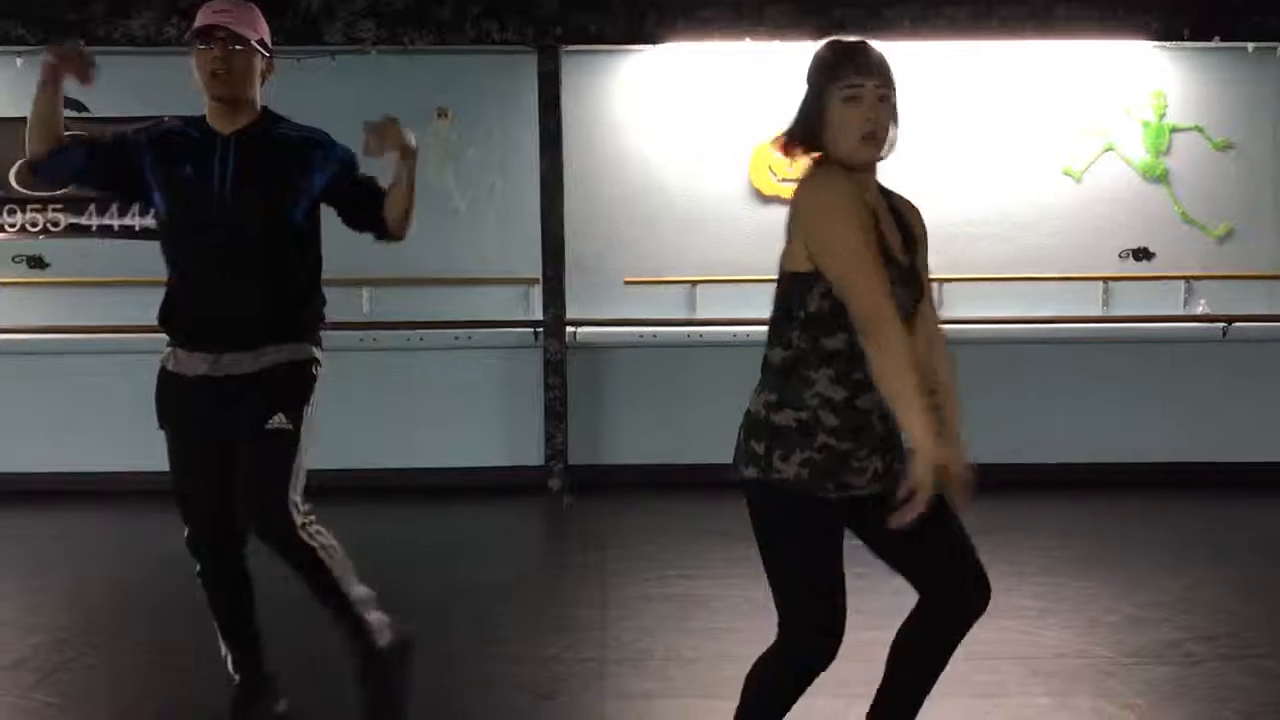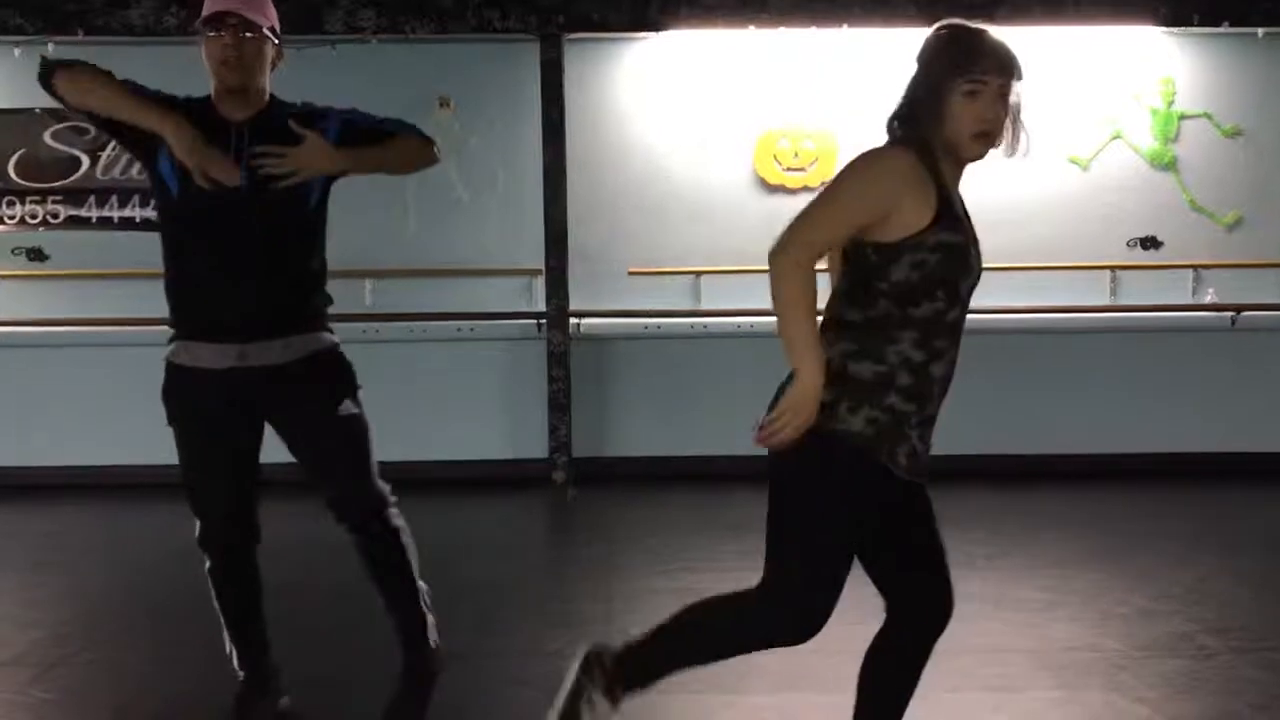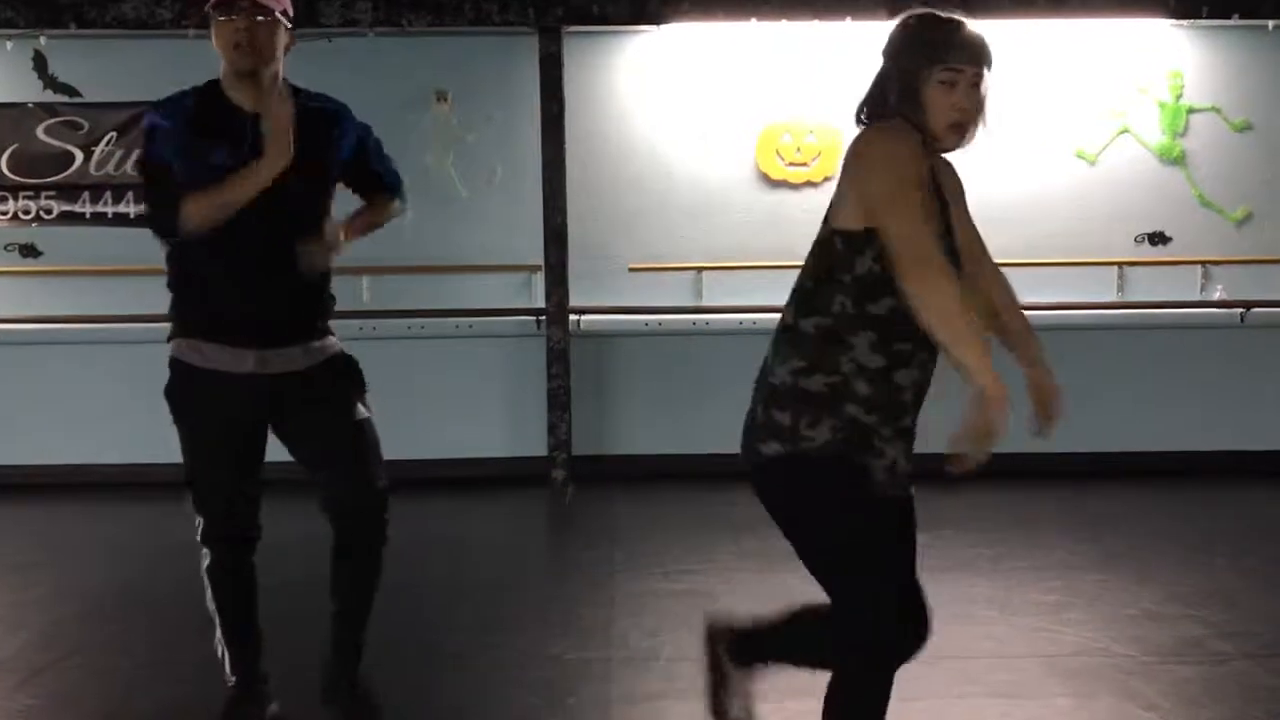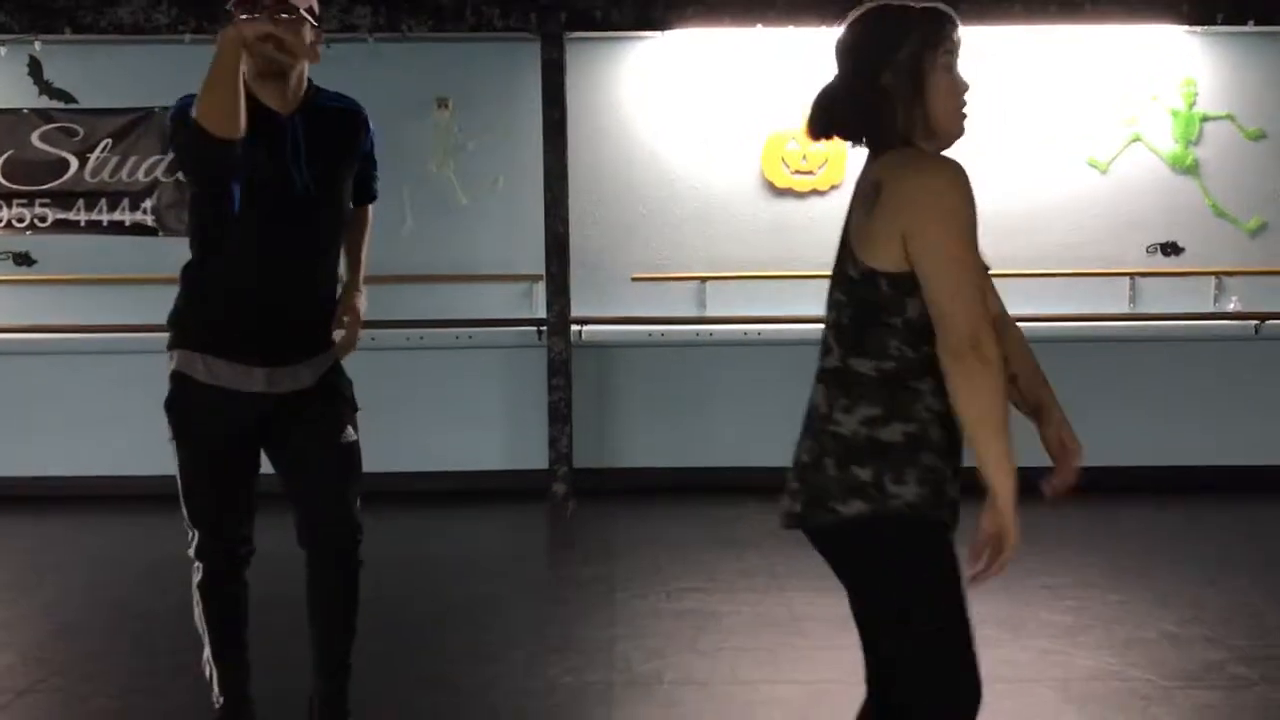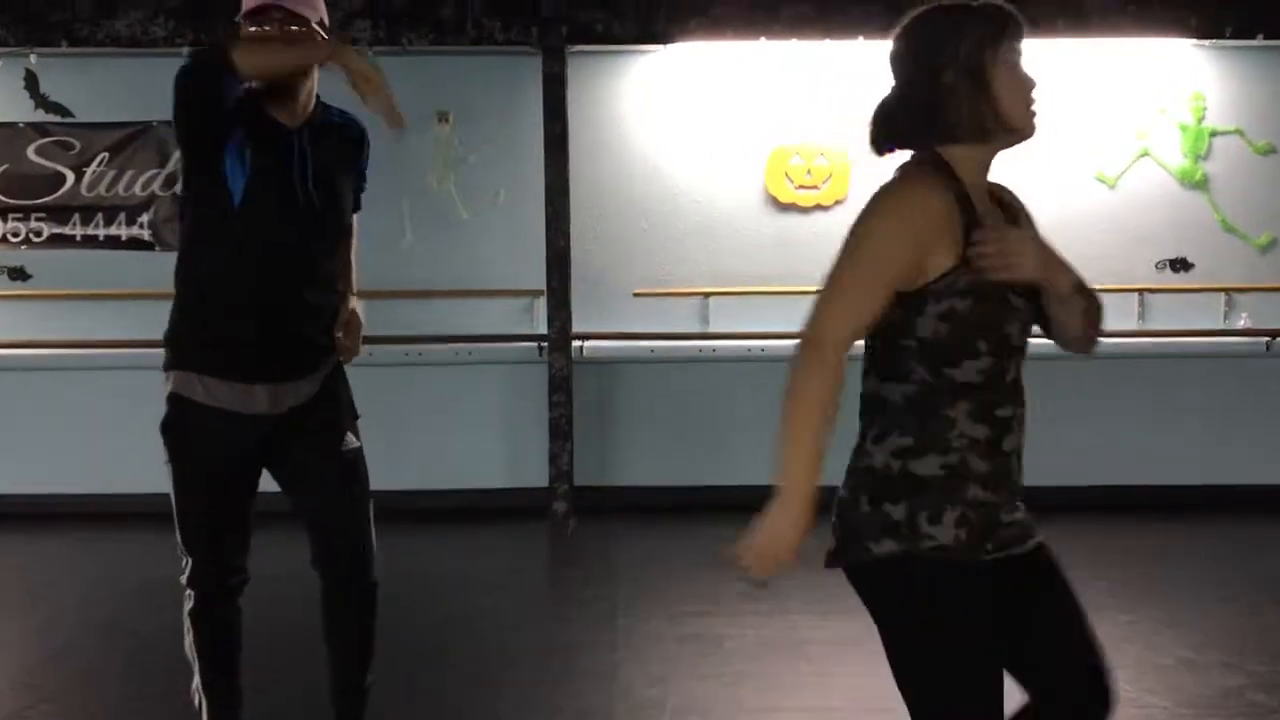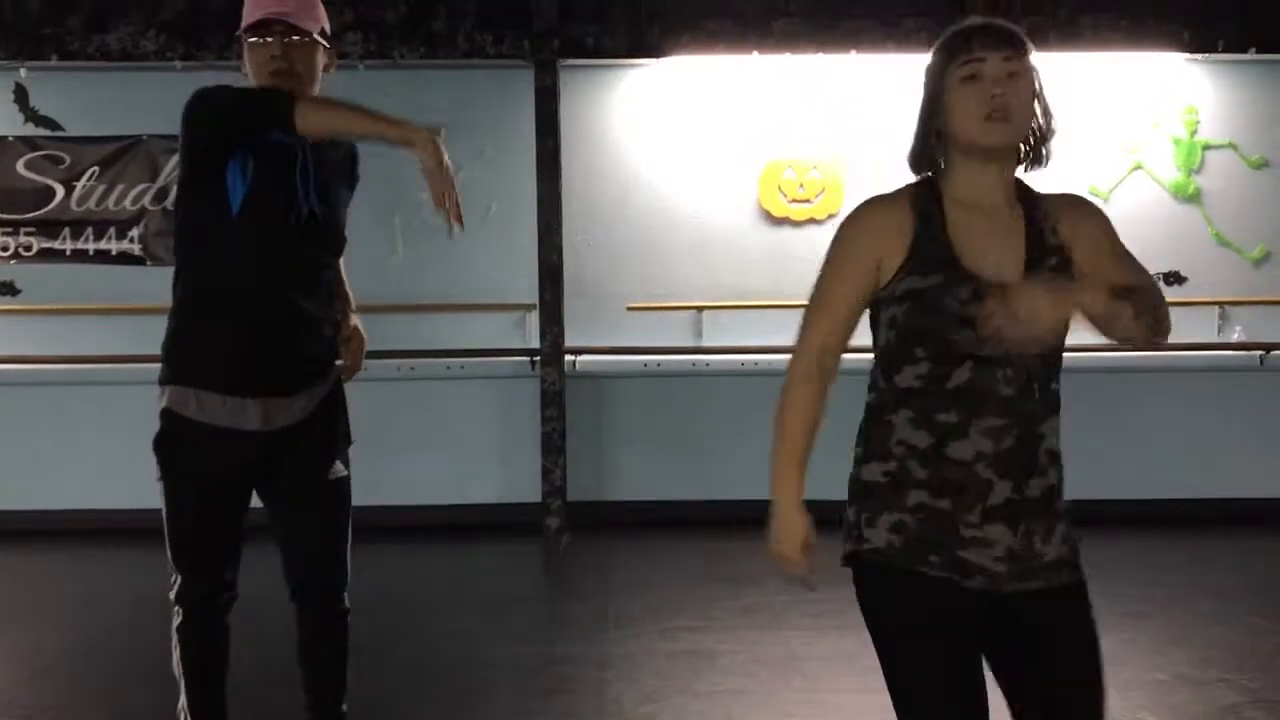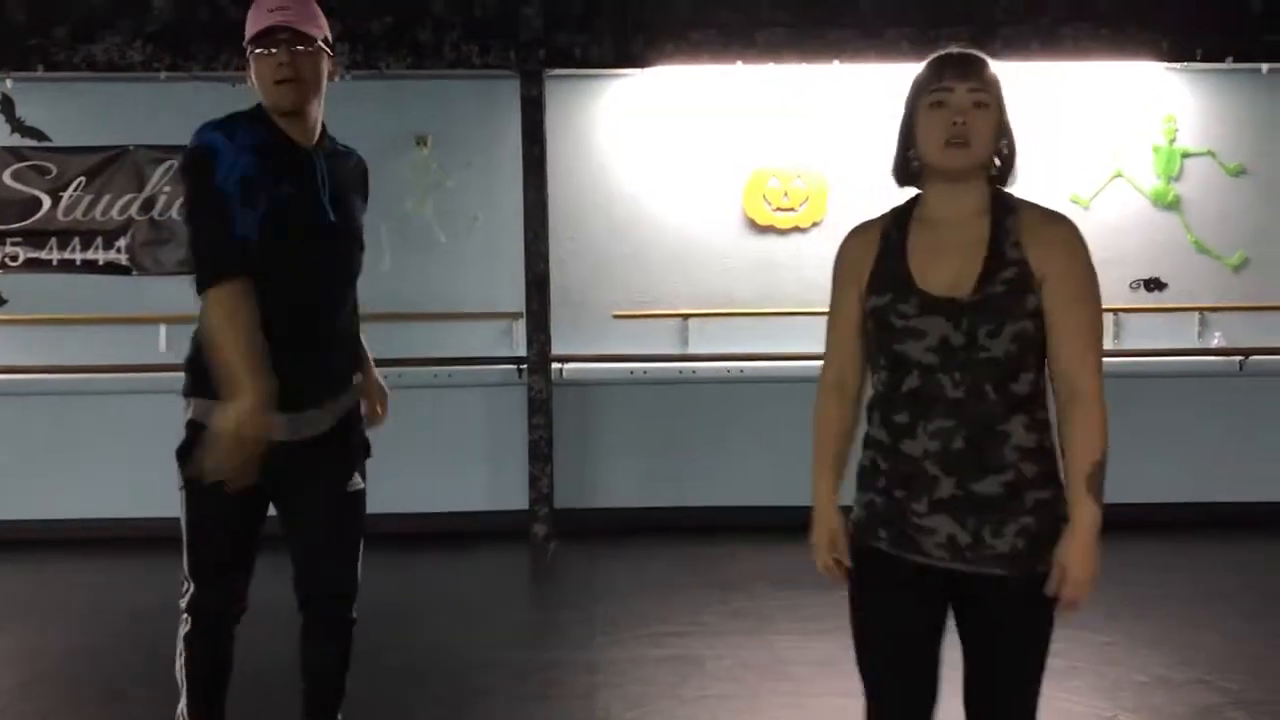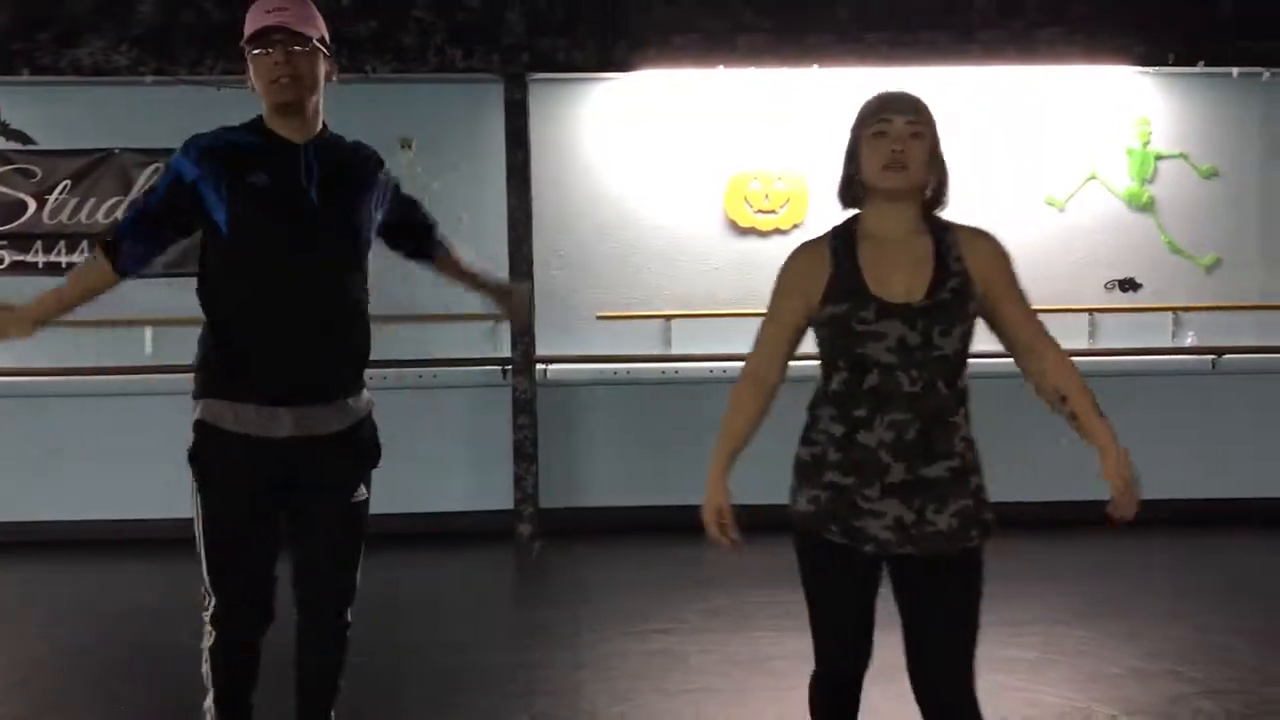
dt=0.3s
person 1, frame 1
left shoulder: (307, 150)
right shoulder: (157, 149)
left elbow: (390, 225)
right elbow: (45, 166)
left wrist: (401, 157)
right wrist: (53, 81)
left hip: (276, 361)
right hip: (190, 369)
left knee: (277, 513)
right knee: (209, 535)
left ankle: (379, 646)
person 1, frame 2
left shoulder: (313, 129)
right shoulder: (171, 125)
left elbow: (423, 150)
right elbow: (60, 77)
left wrist: (336, 160)
right wrist: (169, 124)
left hip: (298, 351)
right hip: (201, 362)
left knee: (360, 498)
right knee: (223, 530)
left ankle: (420, 651)
person 1, frame 3
left shoulder: (330, 120)
right shoulder: (174, 121)
left elbow: (387, 195)
right elbow: (172, 221)
left wrist: (342, 234)
right wrist: (266, 164)
left hip: (309, 353)
right hip: (211, 360)
left knee: (363, 506)
right knee: (225, 531)
person 1, frame 4
left shoulder: (346, 121)
right shoulder: (198, 117)
right elbow: (222, 145)
left wrist: (353, 287)
left hip: (311, 370)
right hip: (214, 373)
left knee: (336, 538)
right knee: (219, 549)
person 1, frame 5
left shoulder: (345, 139)
right shoulder: (212, 122)
right elbow: (212, 64)
left wrist: (347, 298)
right wrist: (349, 65)
left hip: (311, 387)
right hip: (209, 393)
left knee: (351, 560)
right knee: (211, 577)
person 1, frame 6
left shoulder: (340, 156)
right shoulder: (216, 125)
right elbow: (280, 109)
left wrist: (346, 315)
right wrist: (417, 139)
left hip: (307, 407)
right hip: (206, 409)
left knee: (324, 588)
right knee: (201, 592)
person 1, frame 7
left shoulder: (345, 166)
right shoulder: (223, 149)
right elbow: (223, 271)
left wrist: (361, 365)
right wrist: (246, 391)
left hip: (329, 419)
right hip: (234, 415)
left knee: (332, 597)
right knee: (211, 602)
person 1, frame 8
left shoulder: (363, 169)
right shoulder: (210, 160)
left elbow: (420, 236)
right elbow: (128, 247)
left wrist: (489, 287)
left hip: (339, 423)
right hip: (239, 423)
left knee: (329, 600)
right knee: (237, 605)
person 2, frame 1
left shoulder: (901, 214)
right shoulder: (826, 199)
left elbow: (923, 335)
right elbow: (875, 321)
left wrist: (952, 442)
right wrist: (926, 442)
left hip: (871, 456)
right hip: (792, 461)
left knee: (961, 591)
right knee: (811, 637)
person 2, frame 2
left shoulder: (940, 184)
right shoulder: (894, 170)
right elbow: (790, 257)
right wrist: (812, 374)
left hip: (886, 442)
right hip: (840, 430)
left knee: (924, 606)
right knee: (793, 607)
person 2, frame 3
left shoulder: (938, 179)
right shoulder: (889, 150)
left elbow: (980, 277)
right elbow: (920, 268)
left wrist: (1036, 365)
right wrist: (989, 382)
left hip: (867, 450)
right hip: (807, 441)
left knee: (873, 646)
right knee: (891, 626)
right ankle: (742, 646)
person 2, frame 4
left shoulder: (896, 182)
right shoulder: (926, 181)
left elbow: (988, 323)
right elbow: (964, 345)
left wrist: (1051, 416)
right wrist: (1002, 492)
left hip: (884, 487)
right hip: (877, 491)
person 2, frame 5
left shoulder: (1000, 212)
right shoulder: (918, 204)
left elbow: (1080, 332)
right elbow: (823, 349)
left wrist: (1050, 274)
right wrist: (793, 502)
left hip: (990, 521)
right hip: (914, 527)
person 2, frame 6
left shoulder: (1070, 222)
right shoulder: (886, 224)
left elbow: (1151, 325)
right elbow: (812, 362)
left wrist: (1076, 299)
right wrist: (787, 498)
left hip: (1031, 536)
right hip: (908, 540)
person 2, frame 7
left shoulder: (1047, 240)
right shoulder: (868, 247)
left elbow: (1078, 388)
right elbow: (841, 381)
left wrist: (1084, 520)
right wrist: (824, 504)
left hip: (1014, 528)
right hip: (892, 523)
person 2, frame 8
left shoulder: (975, 254)
right shoulder: (816, 263)
left elbow: (1038, 354)
right elbow: (761, 373)
left wrist: (1108, 445)
right wrist: (718, 474)
left hip: (944, 507)
right hip: (835, 504)
